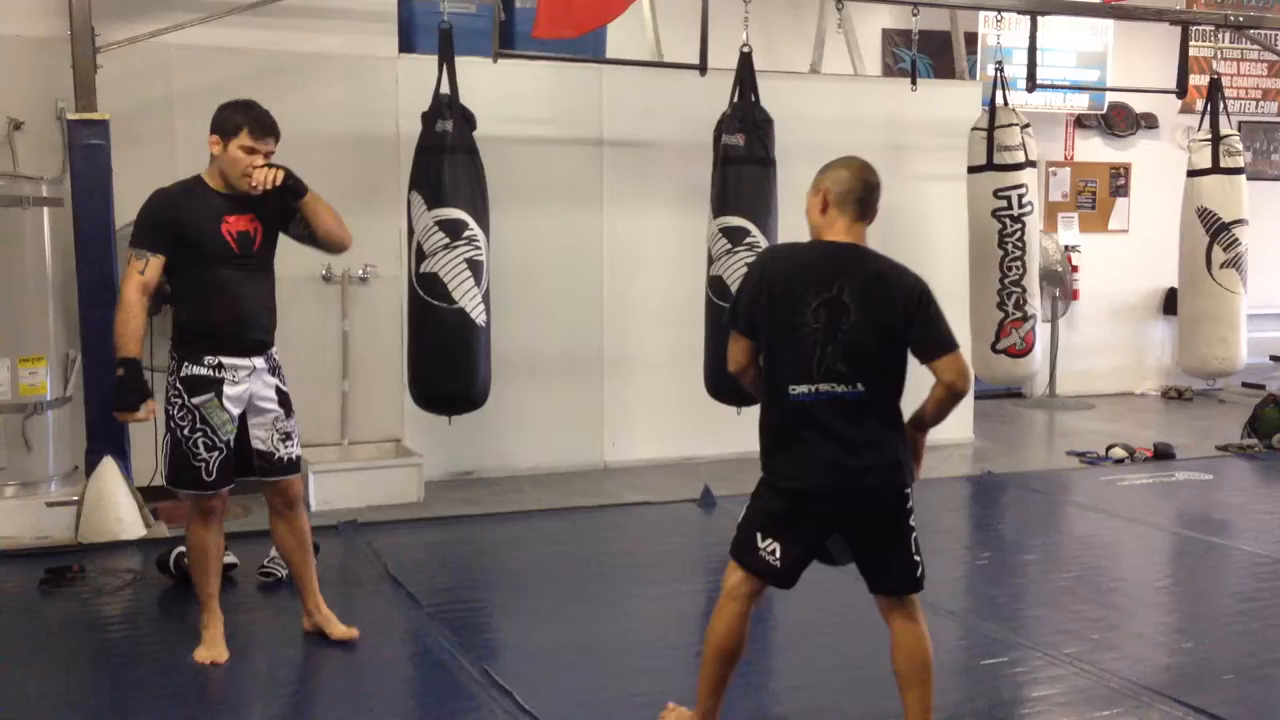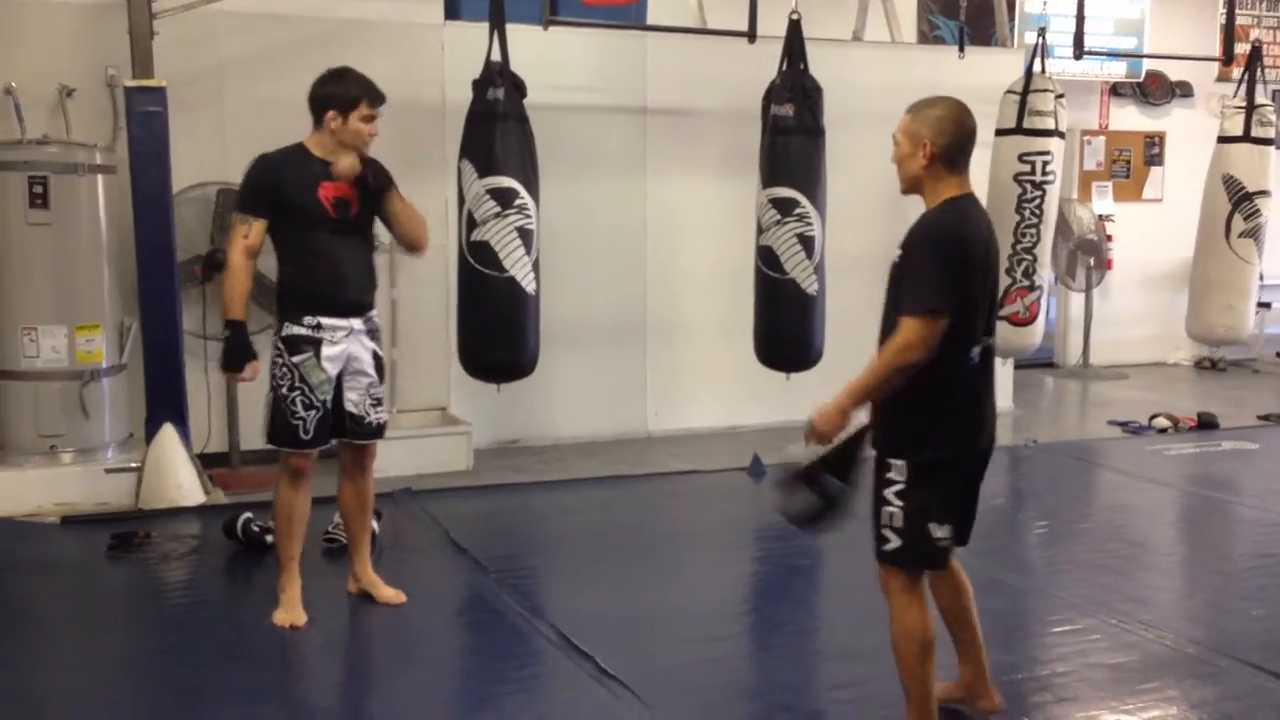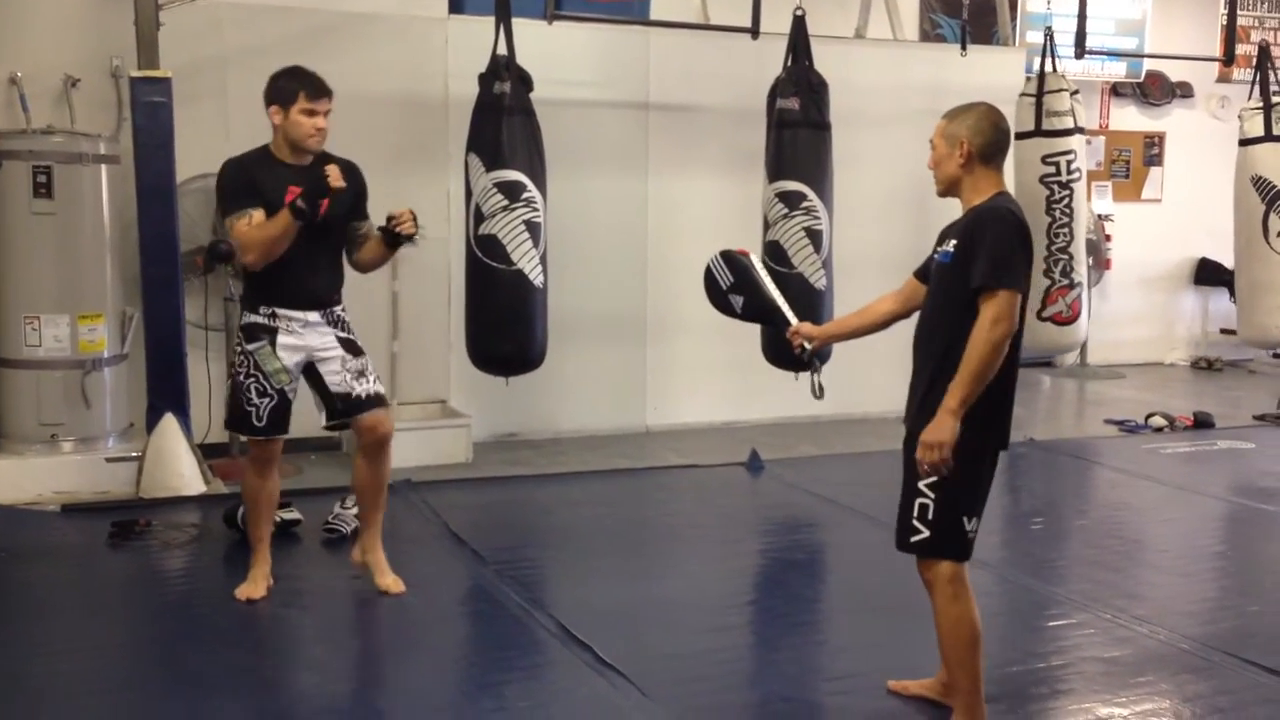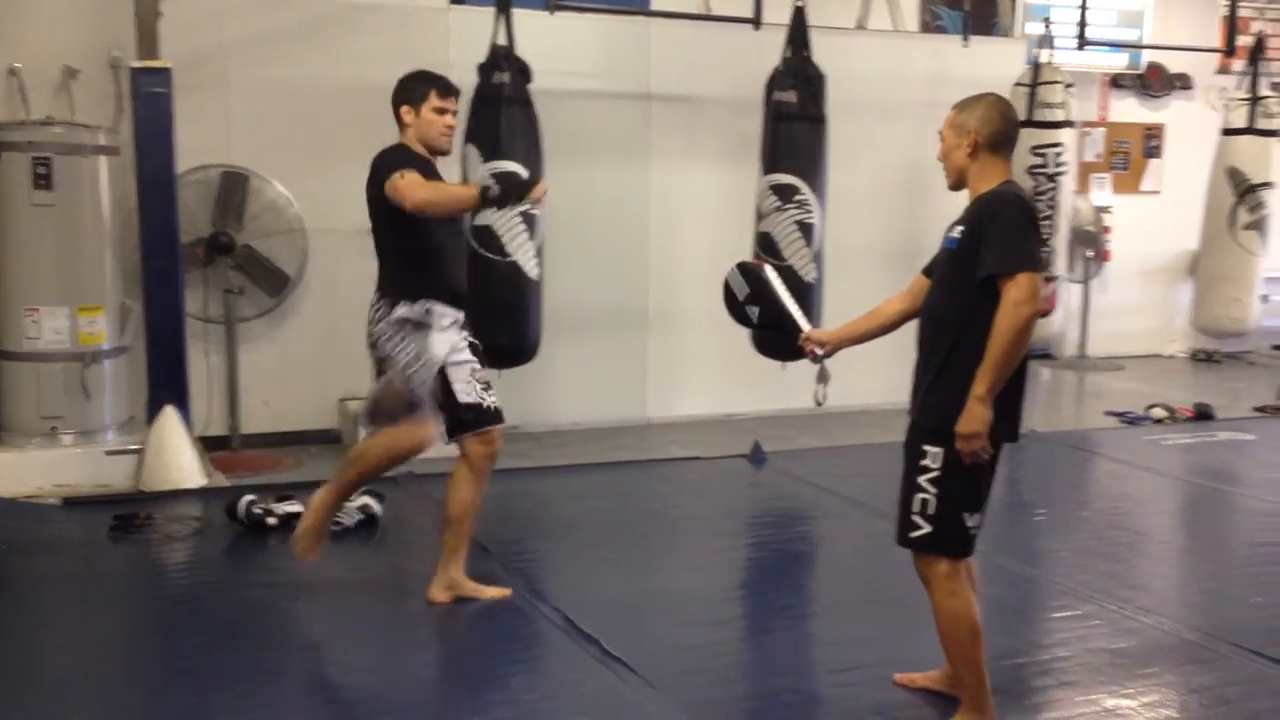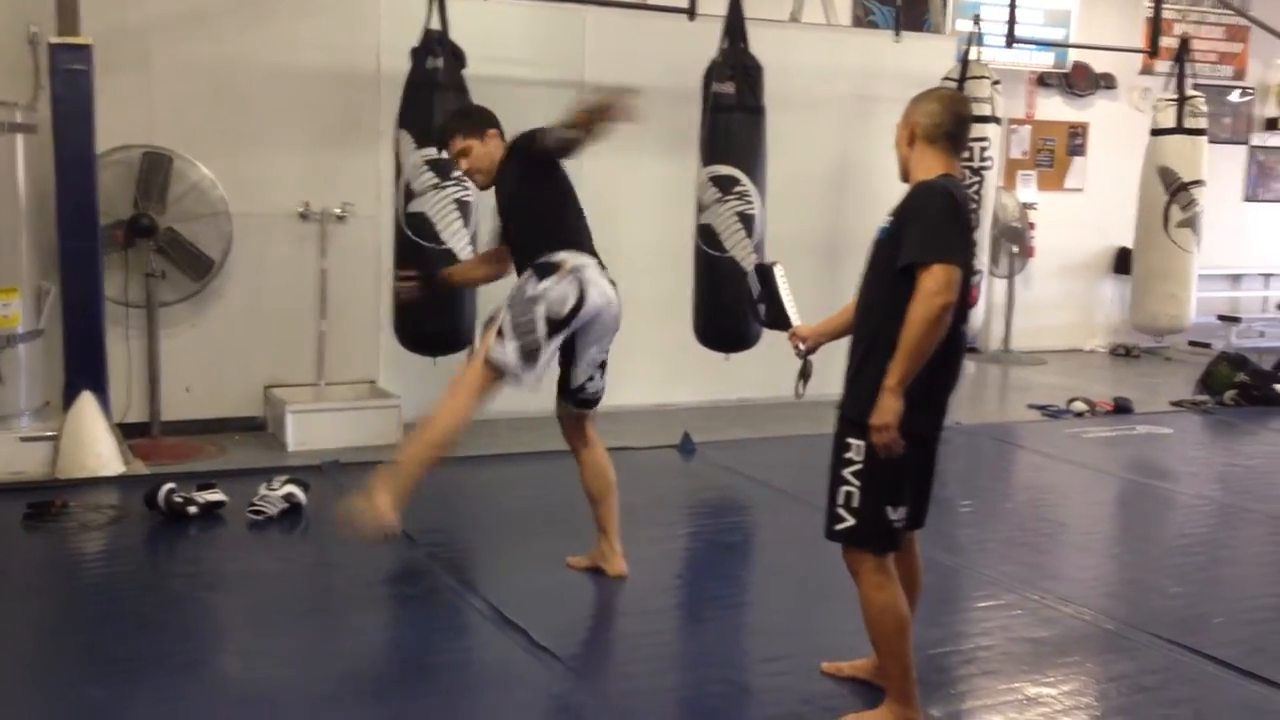
dt=1s
person 1, frame 1
left shoulder: (772, 267)
right shoulder: (902, 284)
left elbow: (740, 365)
right elbow: (955, 379)
right wrist: (916, 428)
left hip: (795, 470)
right hip: (879, 472)
left knee: (740, 587)
right knee: (901, 606)
person 1, frame 2
left shoulder: (936, 232)
right shoulder: (968, 221)
left elbow: (913, 344)
left wrist: (844, 406)
right wrist: (871, 388)
left hip: (927, 437)
right hip: (956, 428)
left knee: (901, 577)
right knee: (934, 560)
person 1, frame 3
left shoulder: (997, 222)
right shoulder: (963, 228)
left elbow: (999, 323)
right elbow: (901, 301)
left wrist: (950, 415)
right wrist: (822, 332)
left hip: (955, 428)
right hip: (936, 421)
left knee: (941, 564)
right knee: (939, 558)
person 1, frame 4
left shoulder: (1005, 208)
right shoulder: (975, 216)
left elbow: (1024, 302)
right elbow: (912, 299)
left wrist: (981, 400)
right wrist: (835, 338)
left hip: (962, 418)
right hip: (942, 413)
left knee: (937, 559)
right knee: (949, 551)
person 1, frame 5
left shoulder: (931, 199)
right shoulder: (938, 200)
left elbow: (938, 295)
left wrist: (892, 390)
right wrist: (819, 333)
left hip: (889, 407)
right hip: (908, 408)
left knee: (867, 551)
right knee: (897, 539)
right ankle: (887, 662)
person 2, frame 1
left shoulder: (268, 202)
right shoulder: (171, 205)
left elbow: (339, 240)
right elbow: (134, 290)
left wrist: (294, 186)
right wrist: (128, 370)
left hip: (263, 367)
right hip: (202, 372)
left knee: (288, 492)
right knee: (208, 502)
left ankle: (315, 610)
right ankle: (212, 624)
person 2, frame 2
left shoulder: (371, 173)
right shoulder: (274, 171)
left elbow: (416, 239)
right elbow: (241, 253)
left wrist: (376, 184)
right wrist: (236, 331)
left hip: (362, 329)
right hip: (305, 332)
left knee: (360, 455)
right knee: (298, 461)
left ankle: (362, 570)
right ankle: (289, 587)
person 2, frame 3
left shoulder: (345, 175)
right shoulder: (242, 173)
left elbow: (361, 259)
right elbow: (252, 254)
left wrist: (392, 238)
right wrist: (305, 202)
left hip: (329, 321)
right hip: (268, 325)
left knee: (376, 426)
right knee: (264, 449)
left ankle: (370, 546)
right ankle: (260, 564)
person 2, frame 4
left shoulder: (421, 172)
right shoulder: (397, 163)
right elbow: (420, 199)
right wrist: (496, 194)
left hip: (446, 326)
right hip: (409, 317)
left knee: (482, 448)
right knee: (410, 439)
left ankle: (449, 575)
right ankle: (328, 499)
person 2, frame 5
left shoulder: (530, 155)
right shoulder: (512, 195)
left elbow: (573, 131)
right elbow: (490, 268)
left wrist: (597, 109)
right wrist: (432, 278)
left hip: (566, 281)
right hip: (601, 299)
left knee: (471, 385)
right knee: (577, 427)
left ankle: (384, 498)
right ankle: (611, 550)
